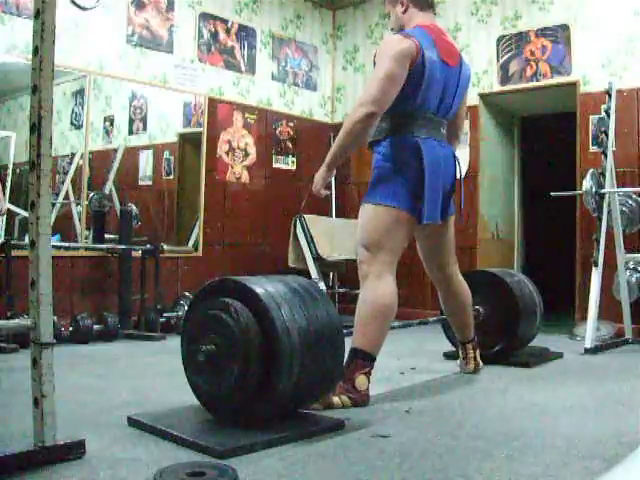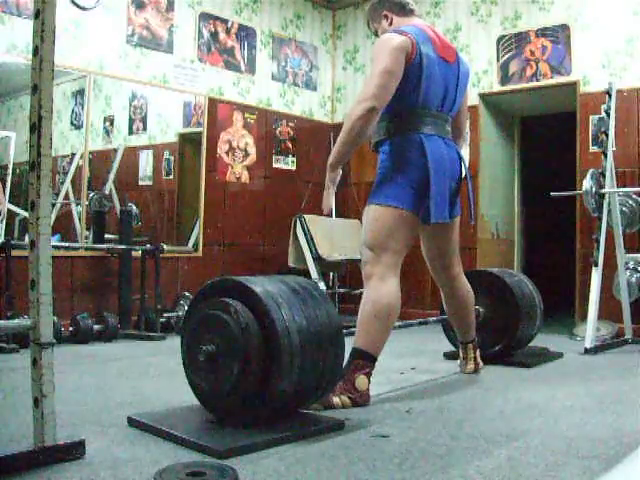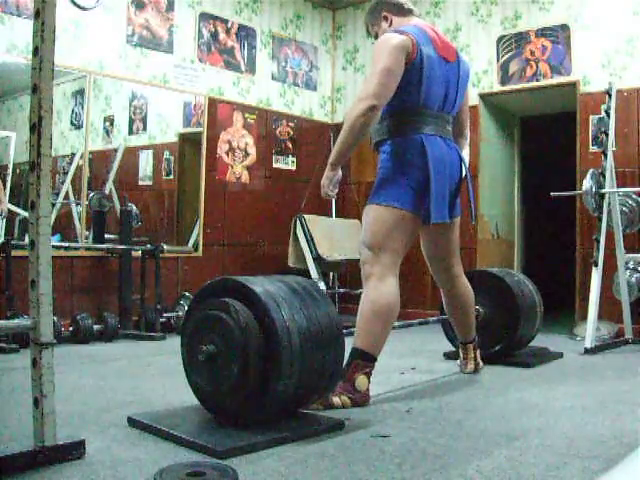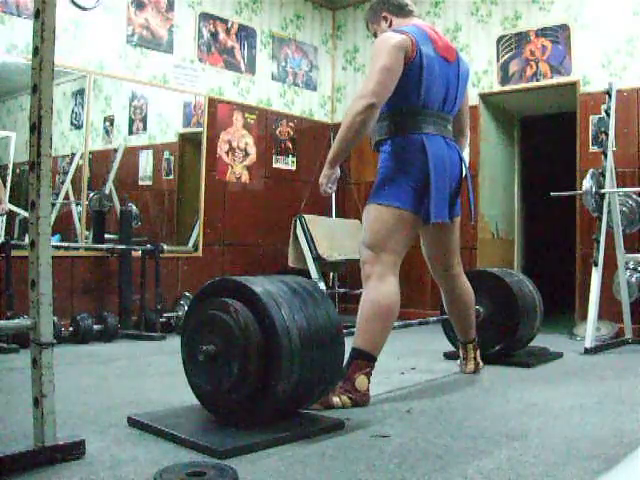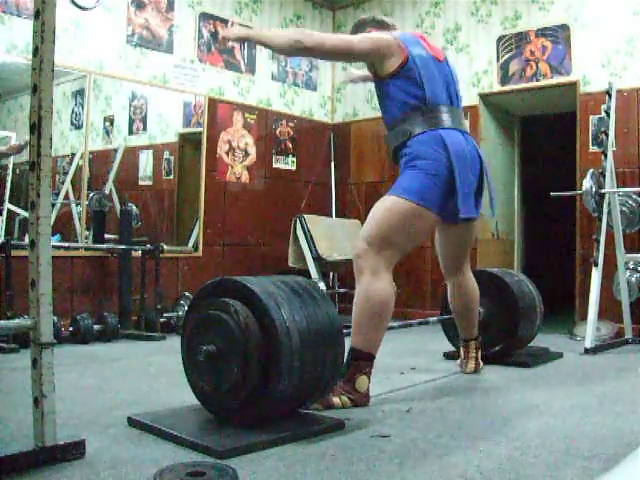
dt=1s
person 1, frame 1
left shoulder: (402, 42)
right shoulder: (458, 57)
left elbow: (369, 110)
left wrist: (328, 165)
left hip: (401, 159)
right hip: (439, 162)
left knee: (374, 266)
right knee: (444, 268)
left ankle: (355, 382)
right ankle: (470, 353)
person 1, frame 2
left shoulder: (396, 39)
right shoulder: (455, 55)
left elbow: (369, 105)
left wrist: (333, 167)
left hip: (408, 157)
right hip: (445, 160)
left knee: (378, 267)
right knee: (448, 269)
left ankle: (354, 383)
right ankle: (470, 354)
person 1, frame 3
left shoulder: (397, 39)
right shoulder: (454, 54)
left elbow: (369, 104)
left wrist: (334, 164)
left hip: (409, 156)
right hip: (447, 159)
left knee: (378, 265)
right knee: (448, 269)
left ankle: (355, 383)
right ankle: (471, 354)
person 1, frame 4
left shoulder: (396, 39)
right shoulder: (454, 54)
left elbow: (368, 103)
left wrist: (331, 162)
left hip: (409, 155)
right hip: (446, 159)
left knee: (377, 266)
right knee: (448, 269)
left ankle: (355, 382)
right ankle: (470, 354)
person 1, frame 5
left shoulder: (385, 44)
right shoulder: (430, 51)
left elbow: (309, 42)
left wrist: (251, 33)
right wrist: (373, 76)
left hip: (432, 160)
right hip: (467, 158)
left knee: (371, 260)
right knee: (457, 268)
left ankle: (355, 382)
right ankle: (471, 352)
